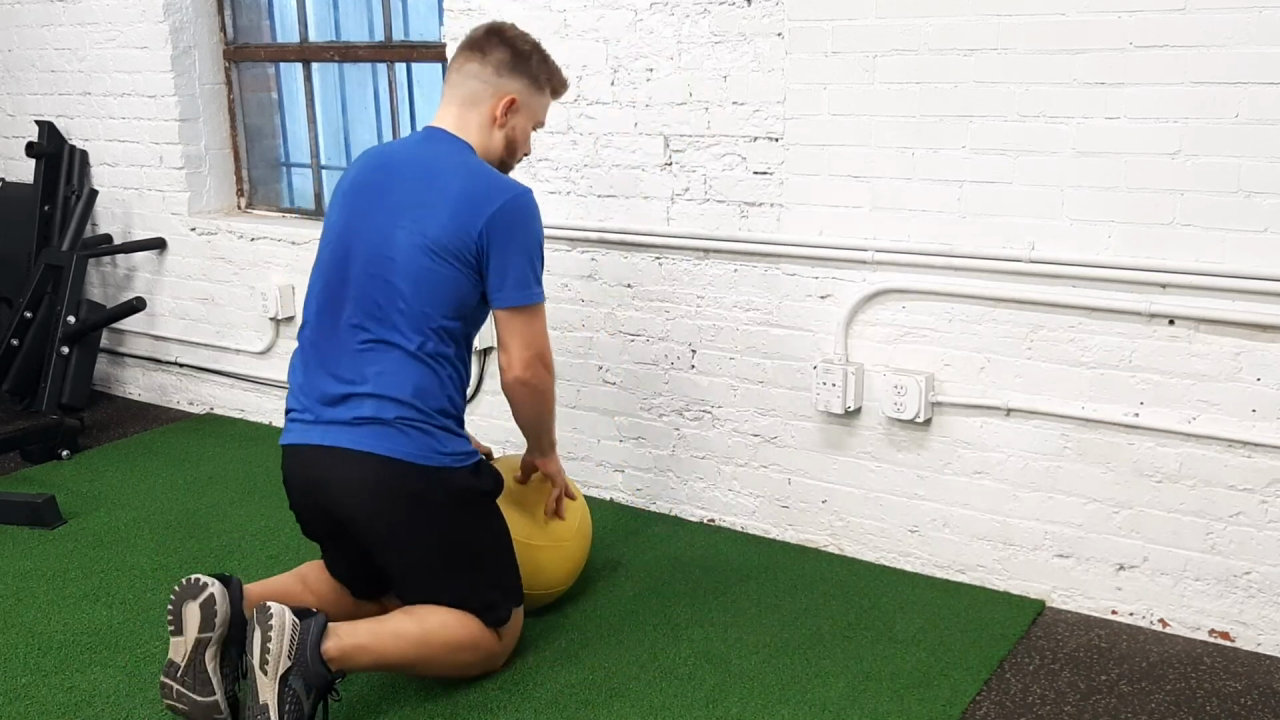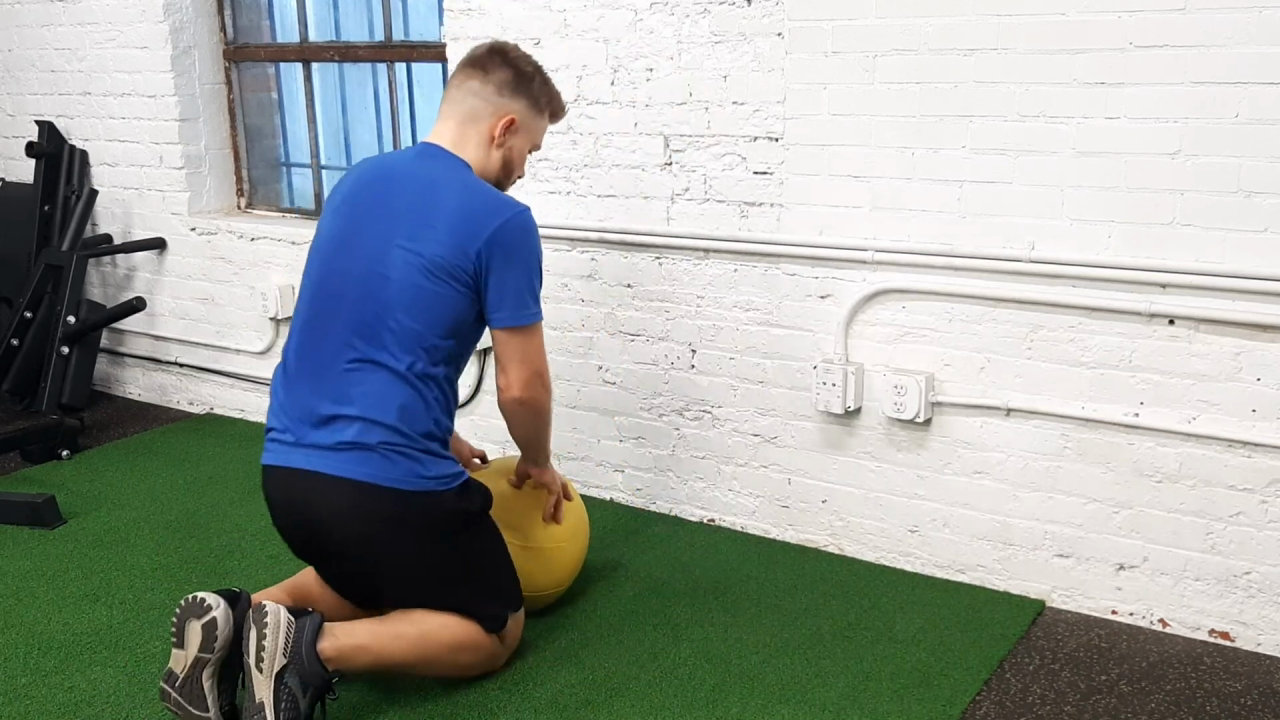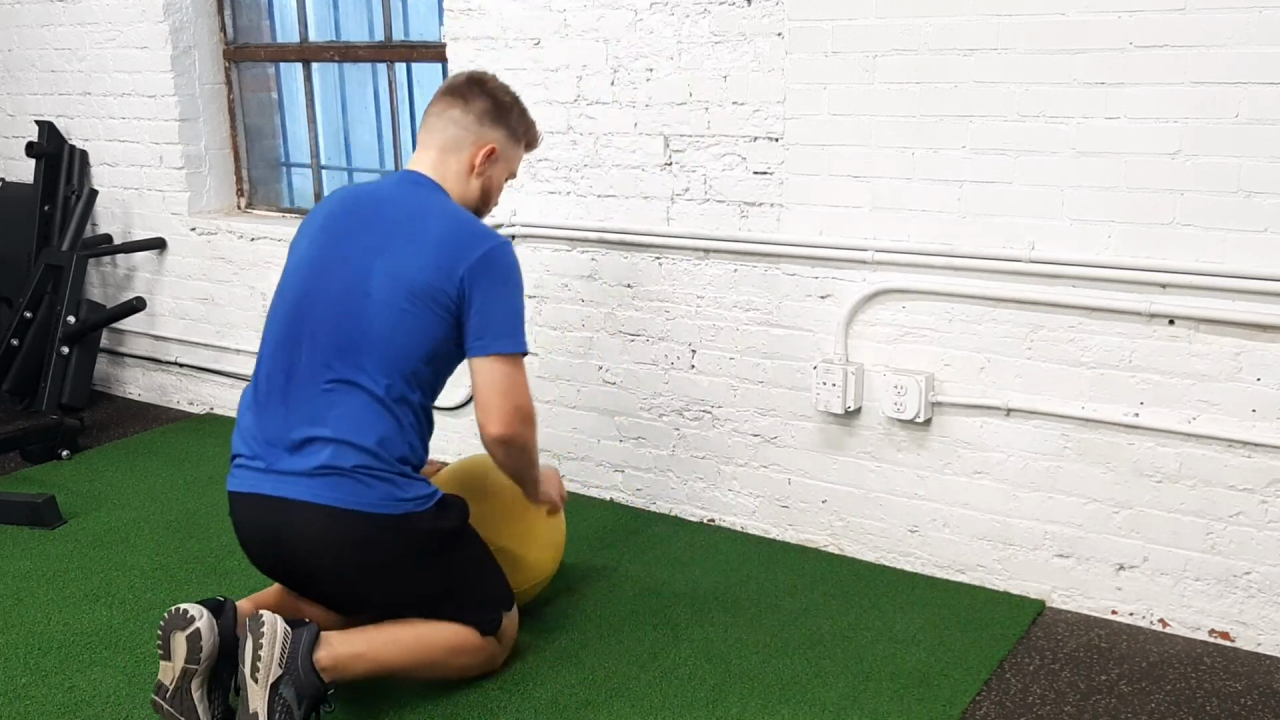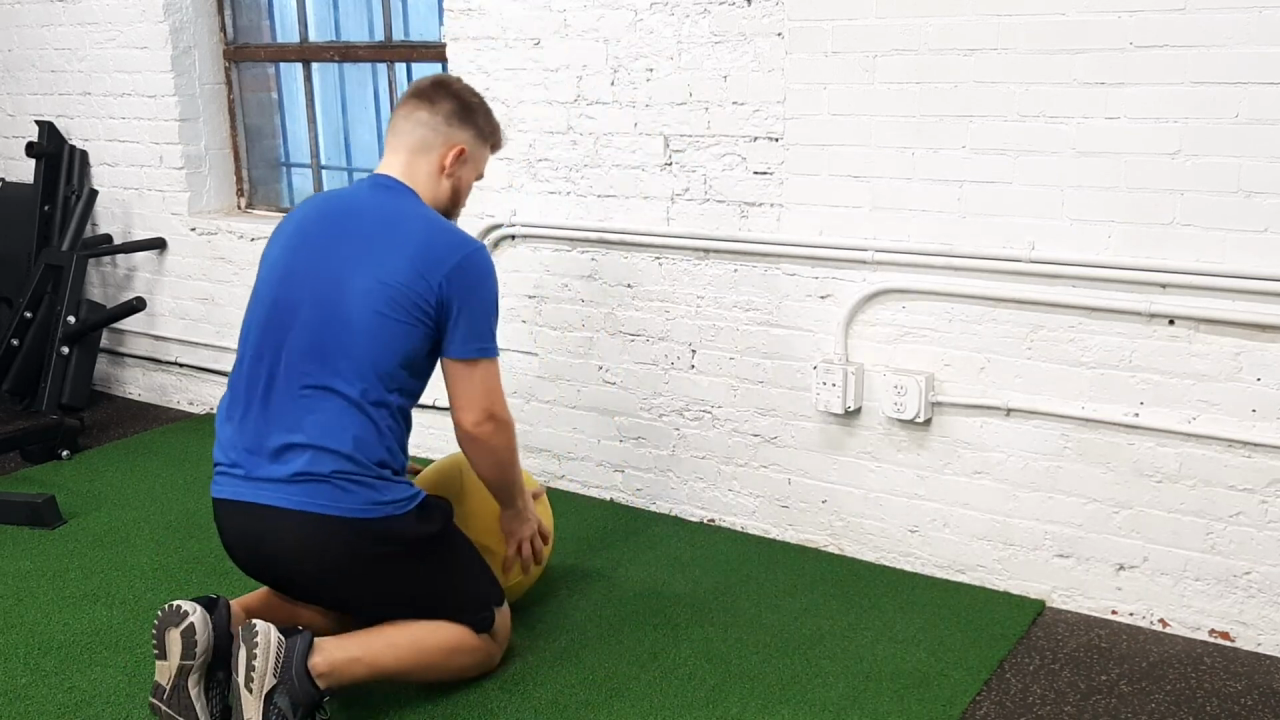
dt=0.2s
person 1, frame 1
left shoulder: (364, 169)
right shoulder: (502, 202)
right elbow: (523, 368)
right wrist: (543, 453)
left hip: (306, 448)
right hip: (401, 461)
left knee: (375, 584)
right knee: (493, 629)
left ankle: (235, 604)
right ankle: (322, 648)
person 1, frame 2
left shoulder: (356, 182)
right shoulder: (500, 222)
right elbow: (520, 390)
right wrist: (538, 466)
left hip: (285, 471)
right hip: (385, 483)
left knee: (372, 583)
right knee: (493, 630)
left ankle: (241, 614)
right ankle: (318, 649)
person 1, frame 3
left shoulder: (332, 211)
right shoulder: (481, 252)
right elbow: (504, 423)
right wrist: (537, 483)
left hip: (253, 497)
right hip: (358, 506)
left knee: (365, 587)
right knee: (489, 630)
left ankle: (227, 627)
right ankle: (315, 659)
person 1, frame 4
left shoulder: (301, 220)
right shoulder: (456, 257)
right elbow: (479, 423)
right wrist: (517, 509)
left hip: (238, 505)
right hip: (343, 513)
left knee: (357, 589)
right knee: (484, 631)
left ankle: (221, 626)
right ankle: (310, 666)
